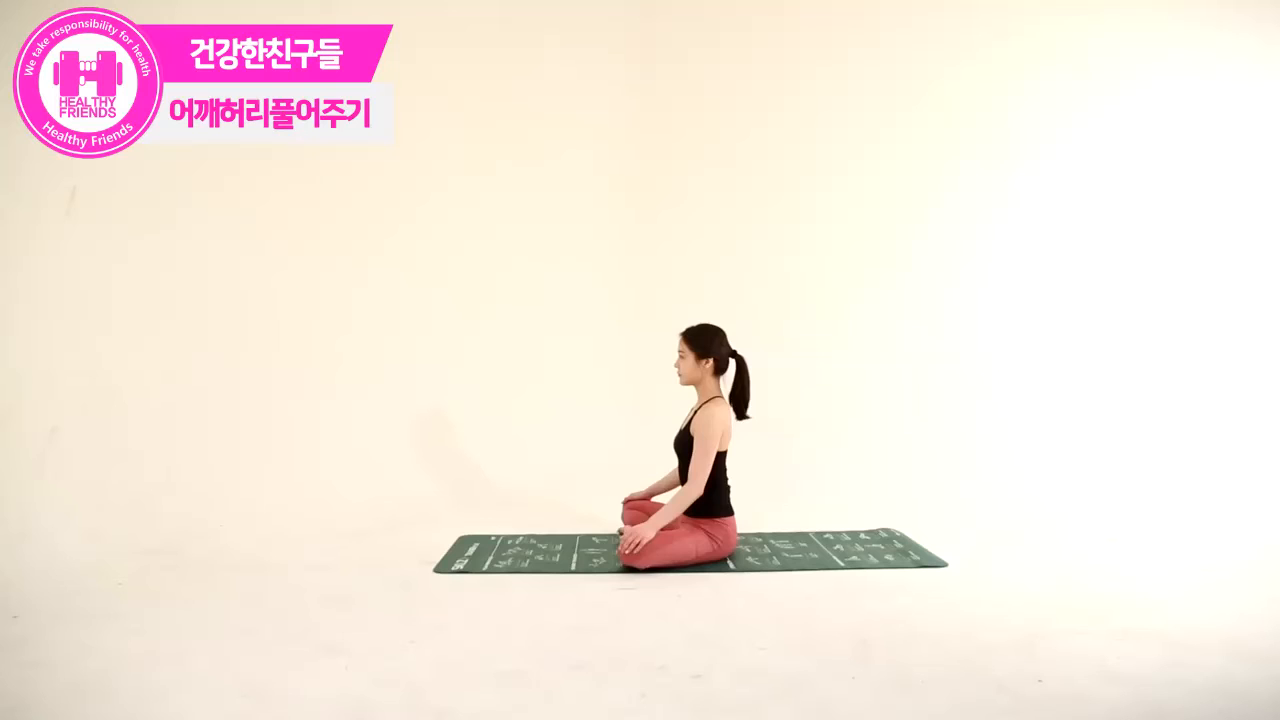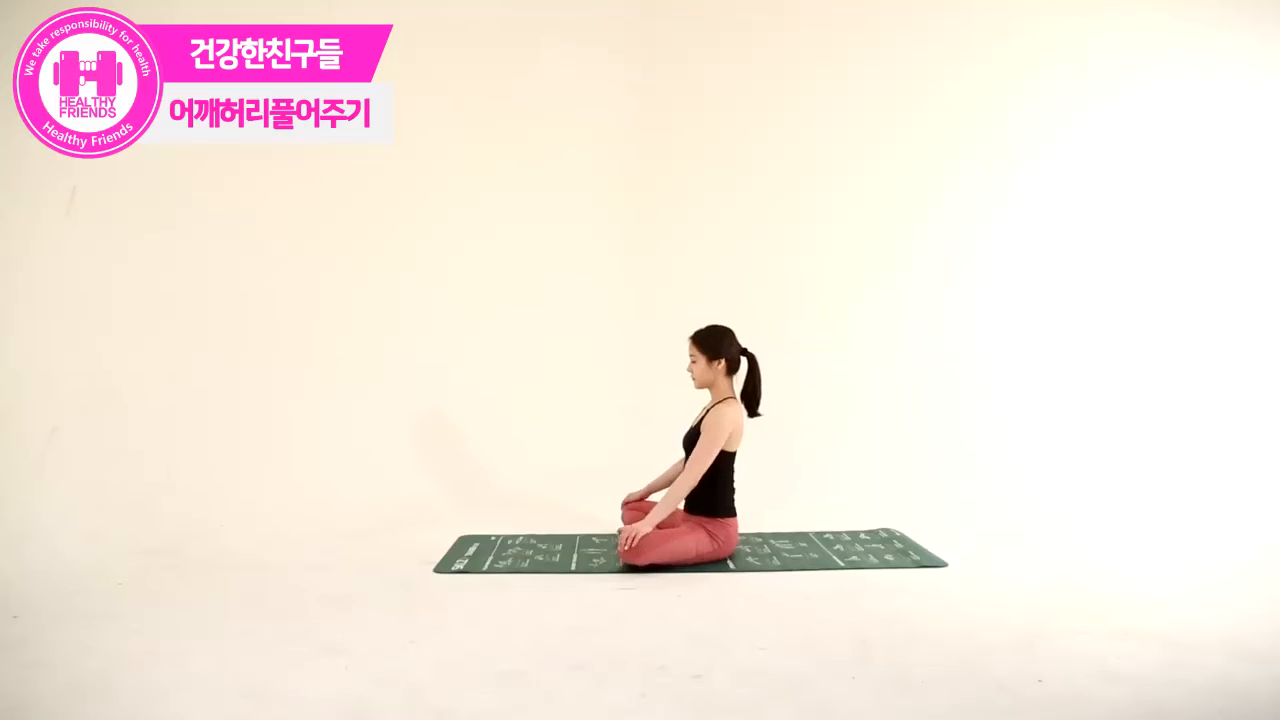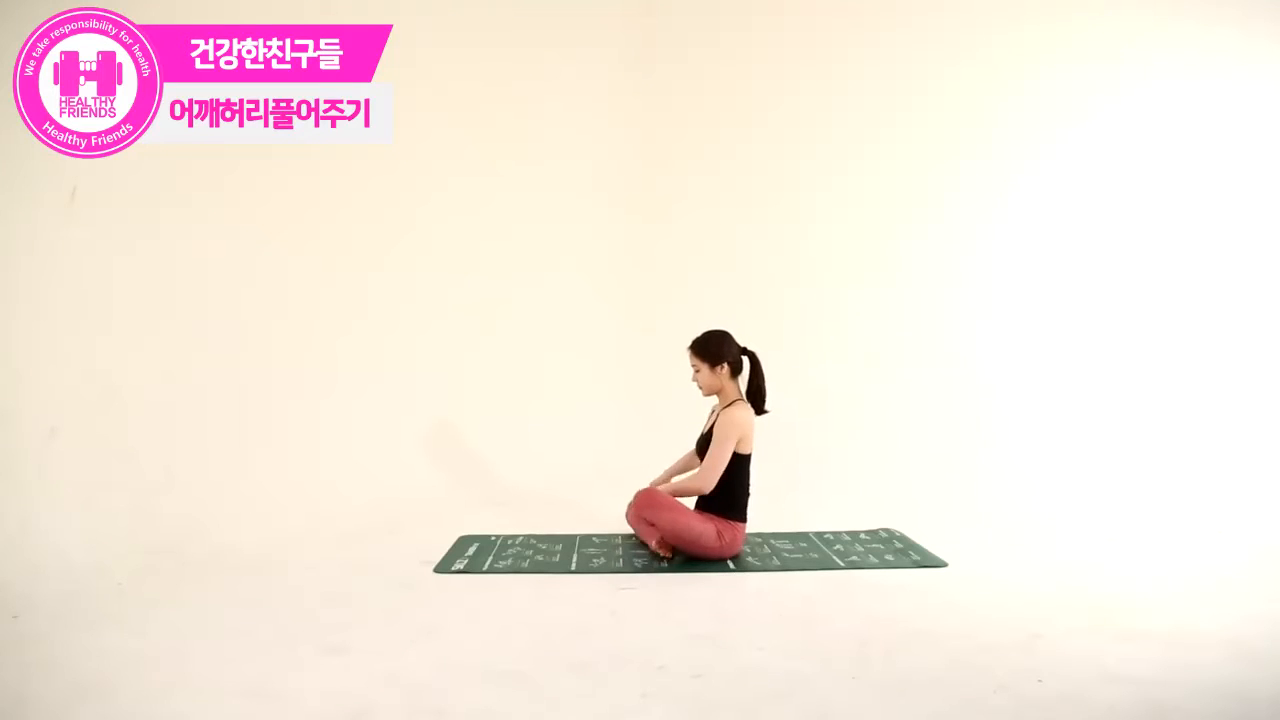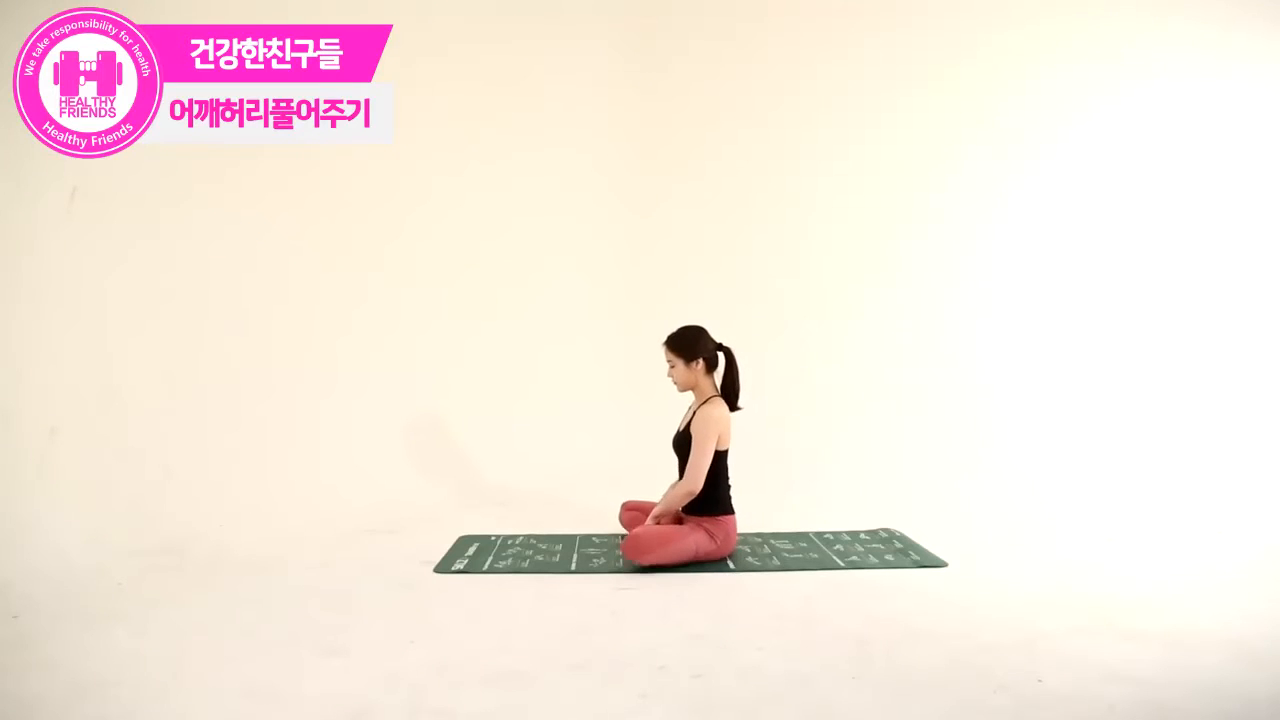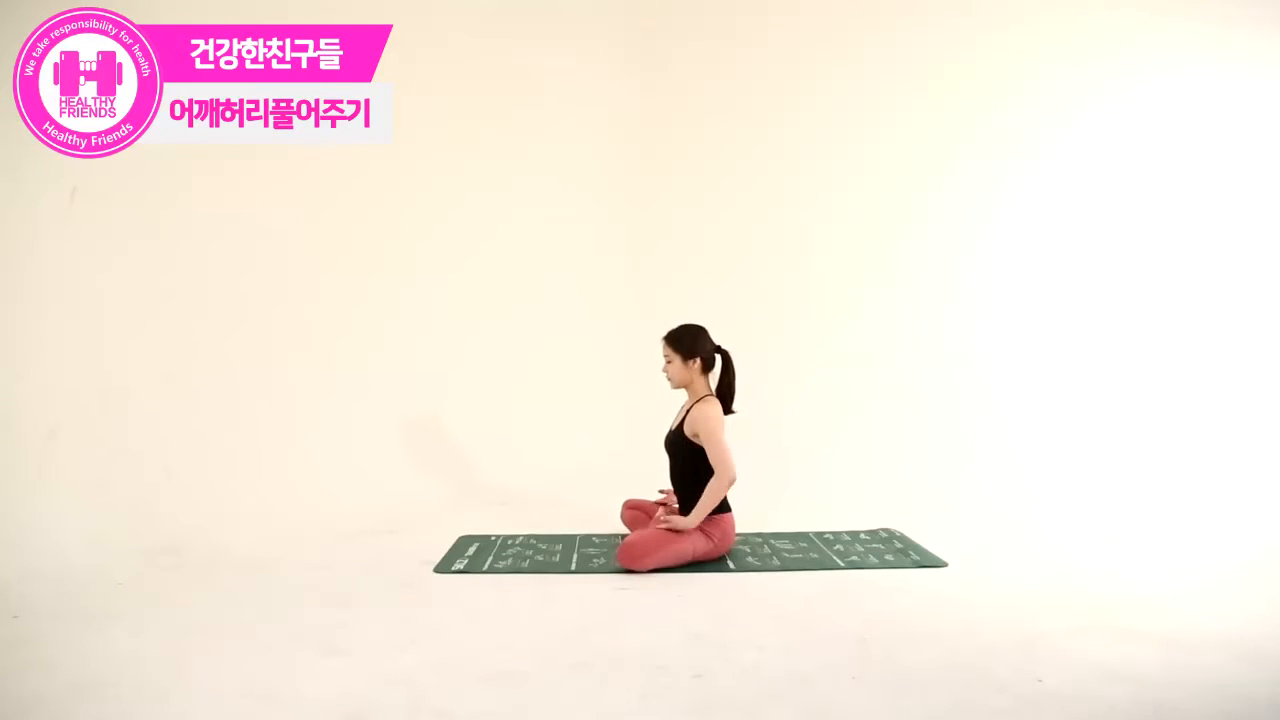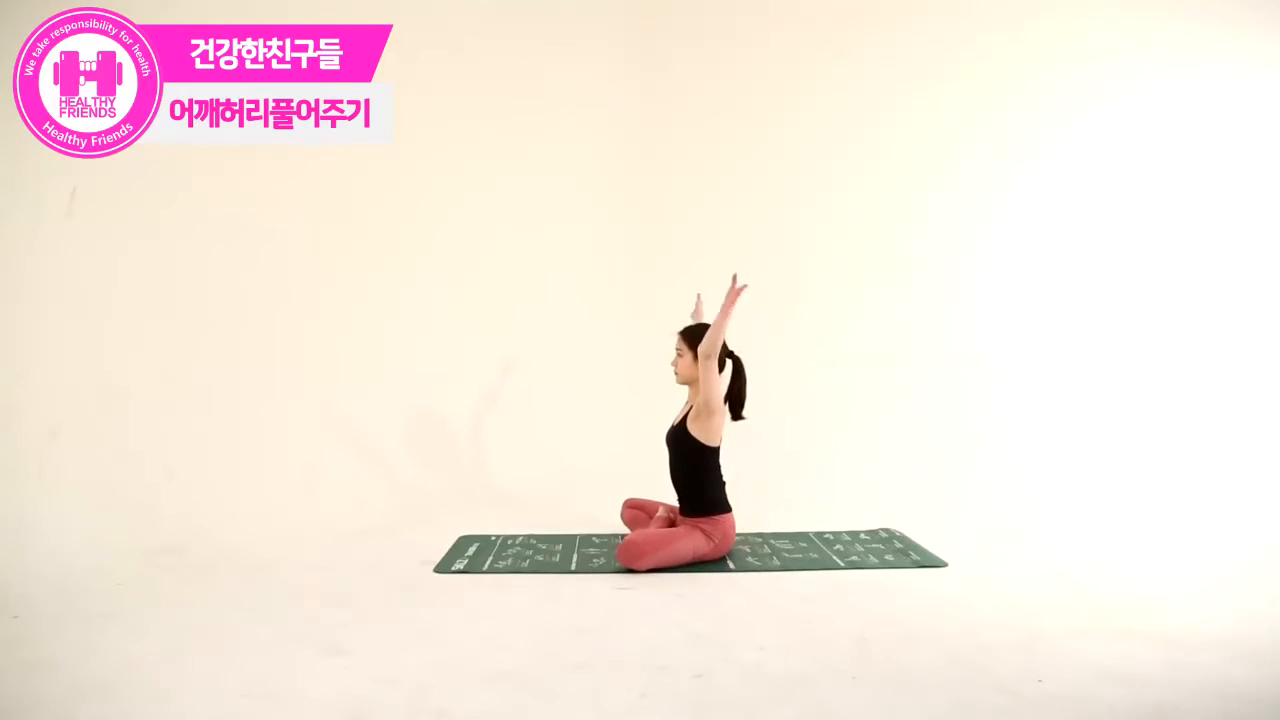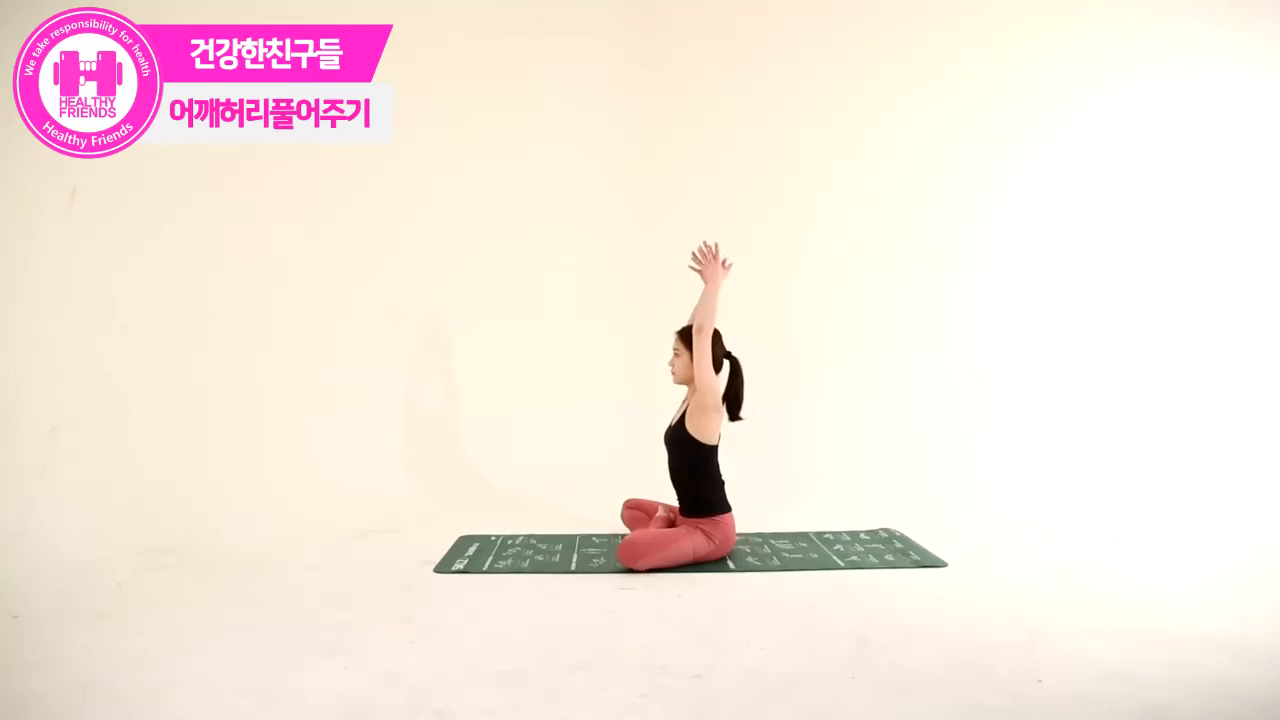
dt=0.7s
person 1, frame 1
left shoulder: (713, 413)
right shoulder: (704, 408)
left elbow: (696, 485)
left wrist: (652, 526)
right wrist: (648, 492)
left hip: (713, 531)
right hip: (694, 520)
left knee: (631, 551)
right knee: (632, 509)
person 1, frame 2
left shoulder: (724, 413)
right shoulder: (716, 408)
left elbow: (690, 478)
right elbow: (686, 463)
left wrist: (649, 523)
right wrist: (645, 492)
left hip: (715, 532)
right hip: (697, 520)
left knee: (631, 548)
right knee: (633, 511)
person 1, frame 3
left shoulder: (735, 416)
right shoulder: (721, 411)
left elbow: (704, 483)
right elbow: (698, 455)
left wrist: (660, 489)
right wrist: (658, 481)
left hip: (722, 533)
right hip: (708, 523)
left knee: (645, 501)
right knee: (636, 509)
person 1, frame 4
left shoulder: (711, 414)
right shoulder: (699, 407)
left elbow: (692, 485)
left wrist: (658, 512)
right wrist: (662, 509)
left hip: (714, 529)
right hip: (694, 517)
left knee: (635, 547)
right knee: (629, 510)
person 1, frame 5
left shoulder: (705, 411)
right shoulder: (693, 406)
left elbow: (726, 474)
left wrist: (691, 520)
right wrist: (679, 496)
left hip: (710, 528)
right hip: (693, 516)
left knee: (629, 553)
right knee: (631, 508)
person 1, frame 6
left shoulder: (711, 407)
right shoulder: (696, 402)
left elbow: (708, 354)
right elbow: (699, 351)
left wrist: (725, 312)
right wrist: (696, 321)
left hip: (711, 529)
right hip: (691, 517)
left knee: (629, 553)
right knee: (631, 508)
person 1, frame 7
left shoulder: (708, 402)
right shoulder: (694, 397)
left elbow: (702, 333)
right elbow: (696, 331)
left wrist: (714, 284)
right wrist: (709, 285)
left hip: (711, 529)
right hip: (693, 518)
left knee: (630, 552)
right knee: (631, 509)
